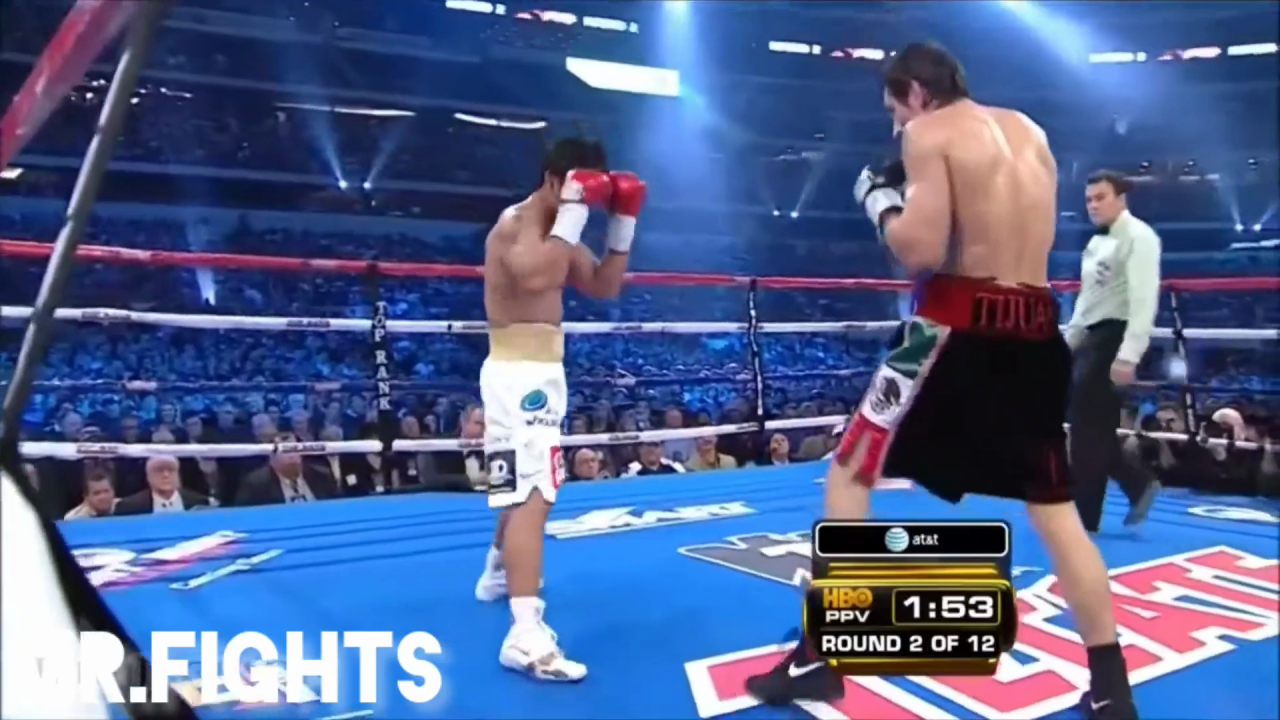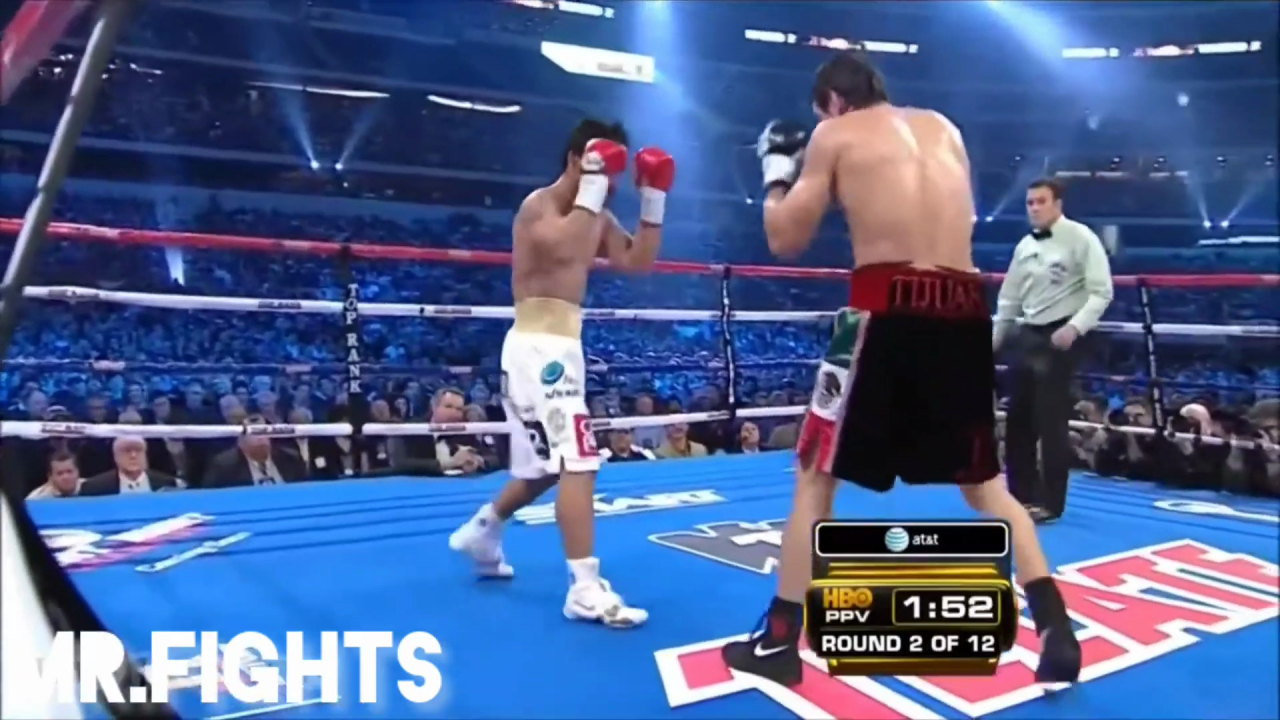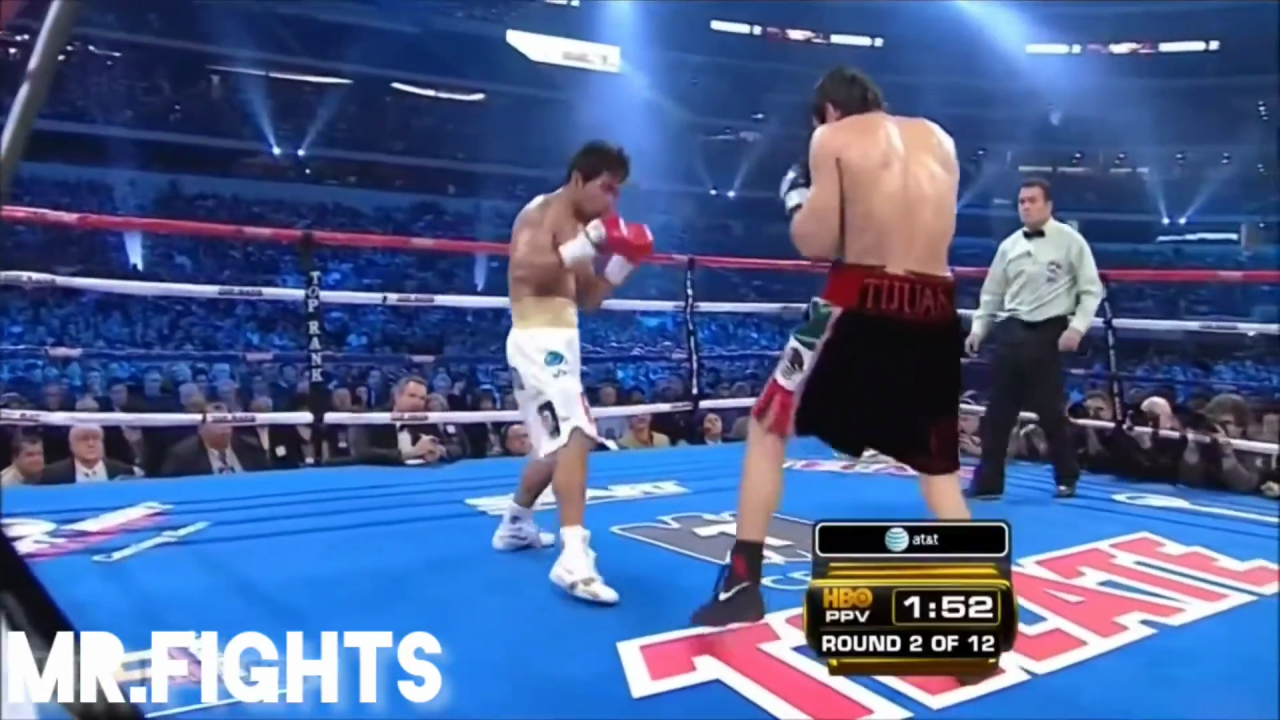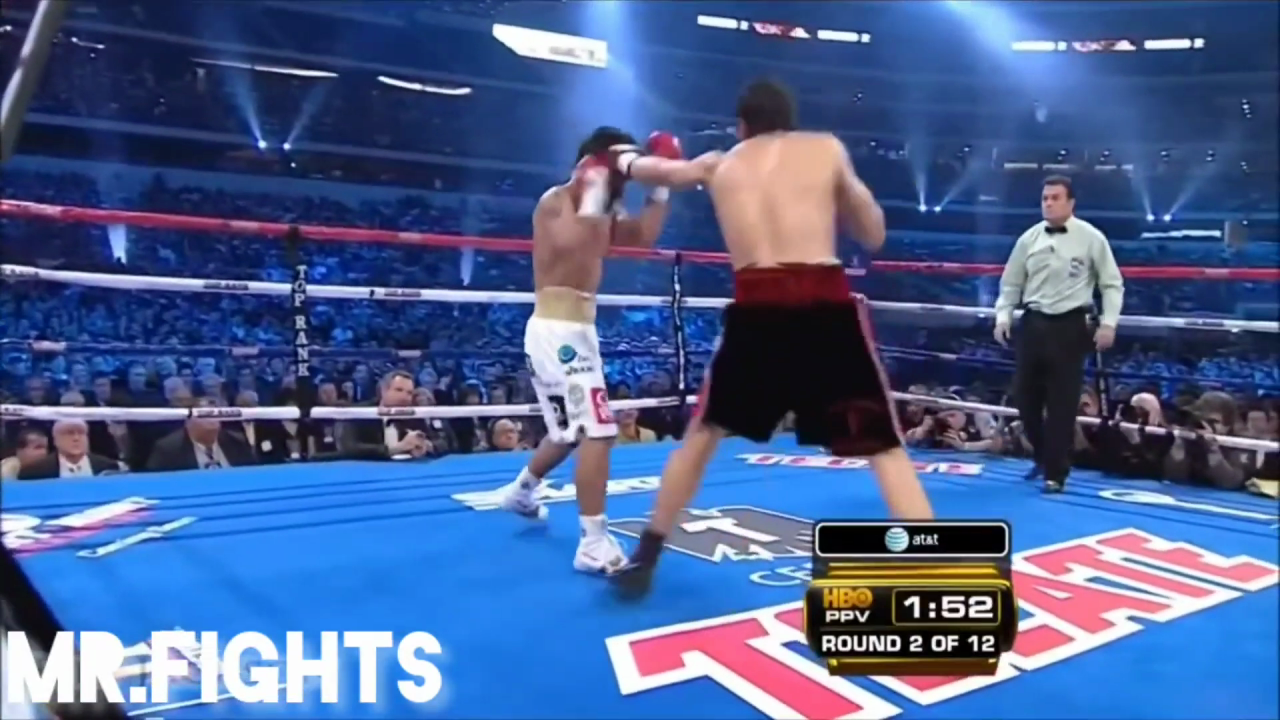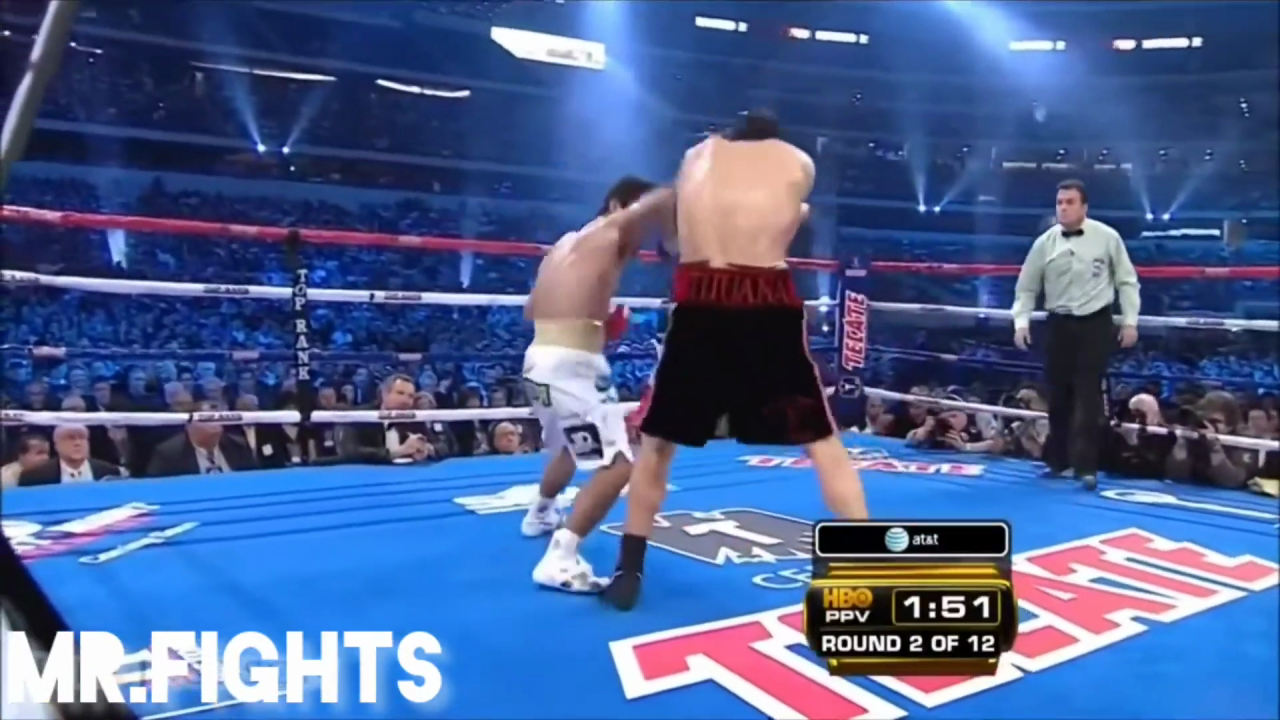
dt=0.4s
person 1, frame 1
left shoulder: (930, 132)
right shoulder: (1028, 131)
left elbow: (922, 252)
left wrist: (882, 199)
left hip: (960, 325)
right hip: (1034, 326)
left knee: (850, 474)
right knee: (1054, 509)
left ankle: (813, 661)
person 1, frame 2
left shoulder: (837, 135)
right shoulder: (943, 129)
left elbow: (784, 238)
left wrist: (778, 164)
left hip: (887, 309)
right hip: (963, 312)
left knee: (815, 475)
right knee: (983, 482)
left ankle: (780, 641)
right ankle: (1053, 626)
person 1, frame 3
left shoulder: (834, 139)
right shoulder: (939, 139)
left elbow: (817, 243)
left wrist: (799, 194)
left hip: (859, 305)
right hip: (933, 313)
left knee: (768, 428)
right knee: (939, 470)
left ankle: (742, 581)
person 1, frame 4
left shoulder: (719, 165)
right shoulder: (827, 150)
left elbow: (652, 170)
right elbow: (874, 236)
left wrist: (627, 160)
left hip: (755, 307)
right hip: (827, 303)
left knee: (703, 433)
right knee: (887, 453)
left ankle: (643, 561)
person 1, frame 5
left shoulder: (697, 155)
right shoulder: (797, 161)
left hip: (700, 305)
right hip: (770, 305)
left knee: (656, 441)
right knee: (825, 445)
left ankle: (627, 572)
person 2, frame 1
left shoulder: (555, 232)
right shoulder: (518, 223)
left elbow: (604, 286)
right elbow: (535, 279)
left wrist: (623, 219)
right wrist: (573, 213)
left hip: (537, 370)
right hip: (521, 373)
left knee: (526, 486)
right knee: (536, 494)
left ankle: (499, 574)
right ankle: (527, 635)
person 2, frame 2
left shoulder: (597, 217)
right shoulder: (542, 204)
left elbow: (639, 260)
right elbow: (564, 251)
left wrist: (653, 195)
right wrist: (594, 184)
left hip: (558, 347)
right hip: (541, 348)
left knee: (543, 466)
right knee: (576, 465)
left ankle: (480, 533)
right ankle: (586, 588)
person 2, frame 3
left shoulder: (577, 225)
right shoulder: (542, 212)
left elbow: (591, 297)
right elbow: (525, 270)
left wrist: (623, 258)
right wrist: (586, 244)
left hip: (557, 340)
right hip: (539, 340)
left knee: (554, 442)
right knee: (575, 437)
left ankle: (515, 525)
right ankle: (574, 559)
person 2, frame 4
left shoulder: (600, 208)
right shoulder: (556, 201)
left elbow: (645, 236)
right elbow: (572, 248)
left wrist: (661, 180)
right wrist: (597, 191)
left hip: (574, 330)
right hip: (558, 331)
left knee: (572, 430)
right knee: (596, 431)
left ankle: (522, 490)
right ankle: (595, 545)
person 2, frame 5
left shoulder: (569, 244)
right shoulder: (614, 229)
left elbow: (533, 311)
right elbow: (663, 202)
left hip: (541, 360)
right hip: (573, 363)
left knee: (570, 448)
right knee: (619, 463)
left ankle: (541, 514)
right ankle: (561, 557)
person 3, frame 1
left shoulder: (1138, 238)
right shoulder: (1097, 243)
left elbow: (1144, 300)
left wrist: (1128, 355)
right wrist: (1068, 342)
left hip: (1114, 340)
right hip: (1096, 340)
left knee: (1090, 428)
right knee: (1095, 427)
left ankle: (1083, 515)
right ankle: (1138, 483)
person 3, frame 2
left shoulder: (1081, 239)
right shoulder: (1025, 246)
left elbow: (1101, 291)
right elbow: (1009, 298)
left wrist: (1074, 327)
right wrist: (994, 337)
left hip: (1060, 339)
right hip: (1028, 336)
left knee: (1050, 418)
right knee: (1018, 418)
left ankle: (1050, 501)
right ankle: (1022, 492)
person 3, frame 3
left shoulder: (1070, 241)
right shoulder: (1010, 245)
left elbow: (1092, 290)
right elbow: (992, 292)
left wrist: (1078, 327)
right wrist: (978, 328)
left hip: (1049, 333)
right hip: (1013, 331)
left knee: (1049, 407)
right knee: (999, 408)
left ankle: (1067, 476)
right ankle: (988, 481)
person 3, frame 4
left shoulder: (1091, 238)
right shoulder: (1029, 238)
left elbow: (1112, 284)
right elbow: (1011, 283)
left wrist: (1108, 323)
right wrist: (1003, 316)
left hip: (1069, 327)
right hip: (1033, 323)
left knee: (1062, 403)
right knee: (1025, 397)
left ankle: (1055, 472)
right ankle: (1044, 457)
person 3, frame 5
left shoulder: (1107, 237)
right shoulder: (1044, 243)
left elbow: (1126, 281)
right elbow: (1026, 288)
left wrist: (1130, 321)
right wrist: (1022, 323)
left hip: (1096, 324)
right hip: (1060, 325)
left knee: (1089, 395)
right knee: (1059, 397)
left ankle: (1085, 465)
right ankle: (1058, 459)
